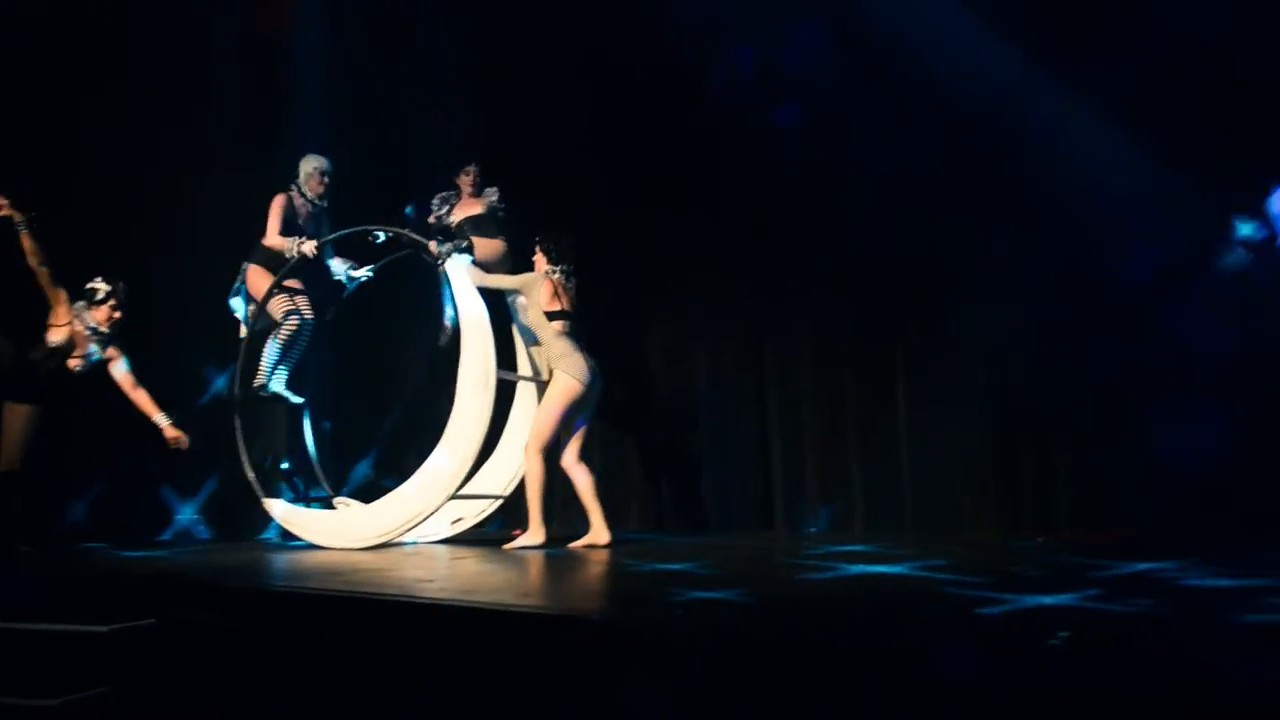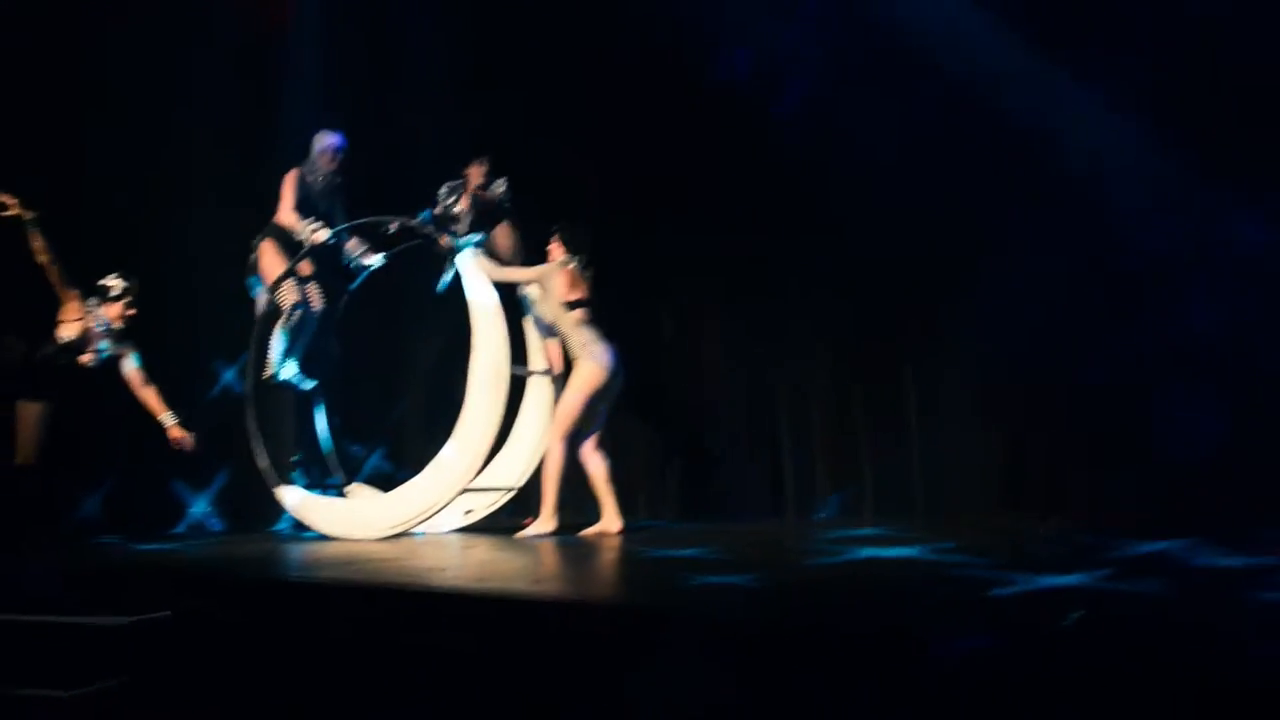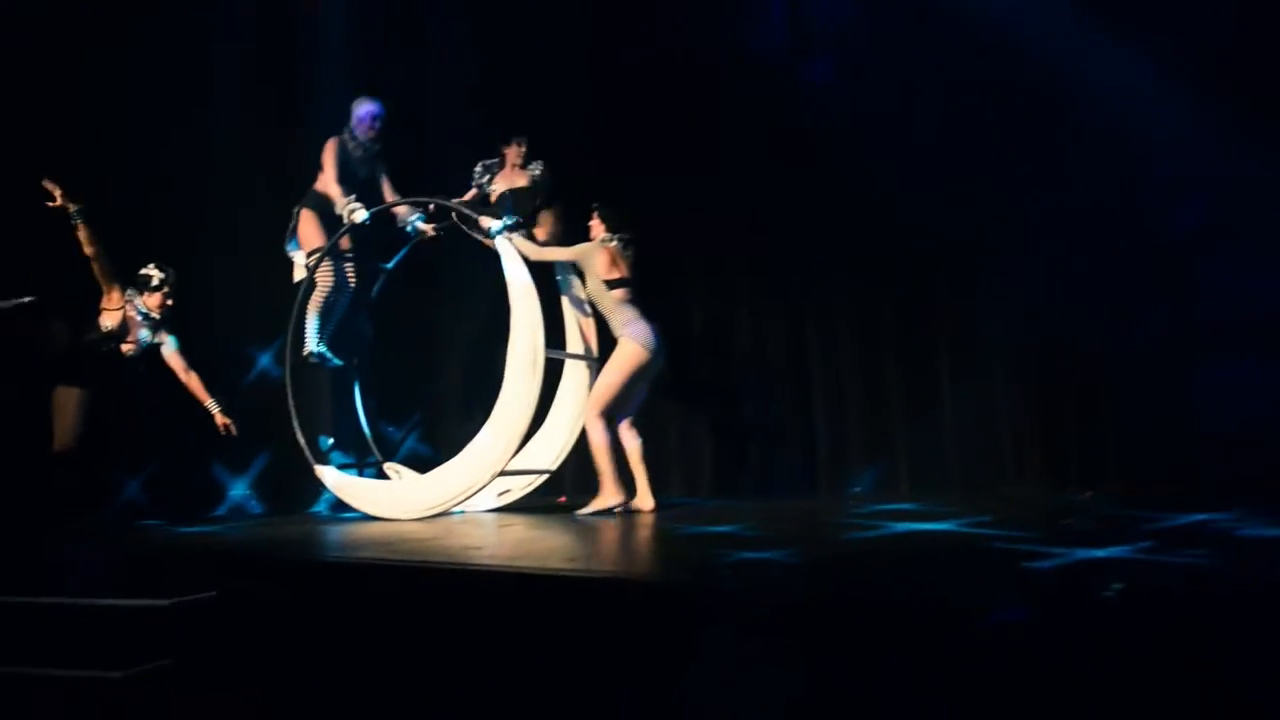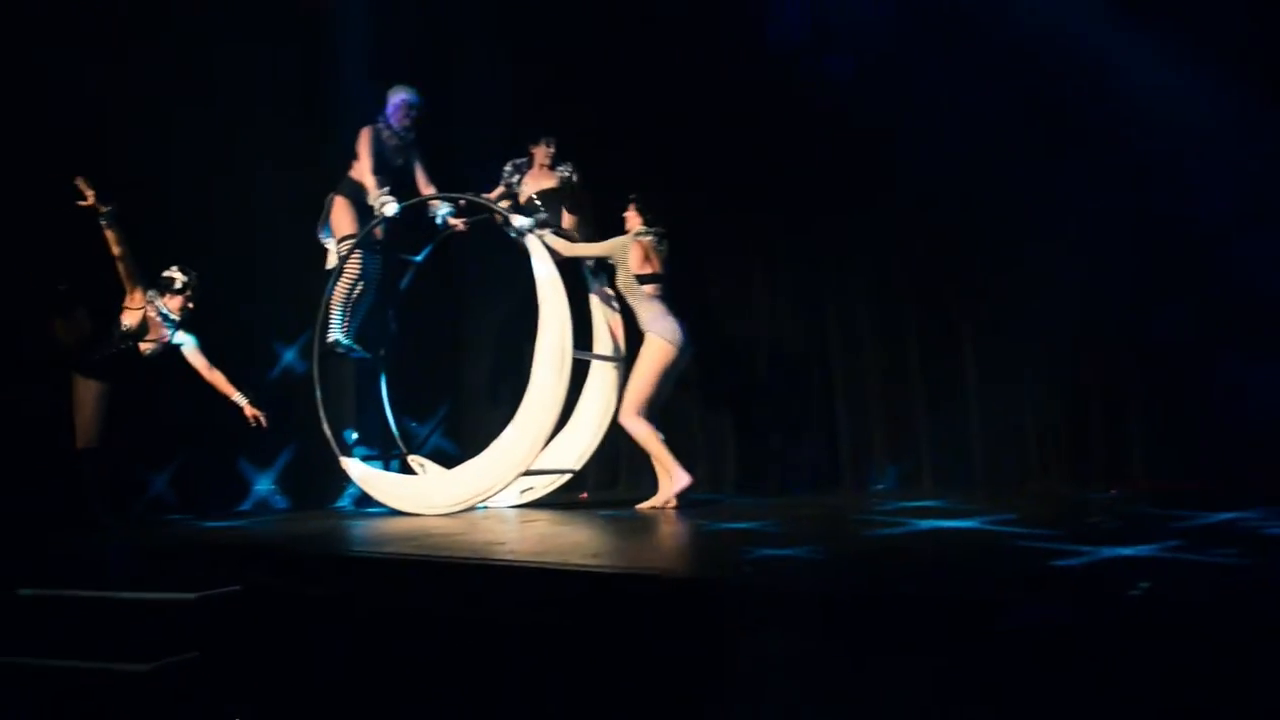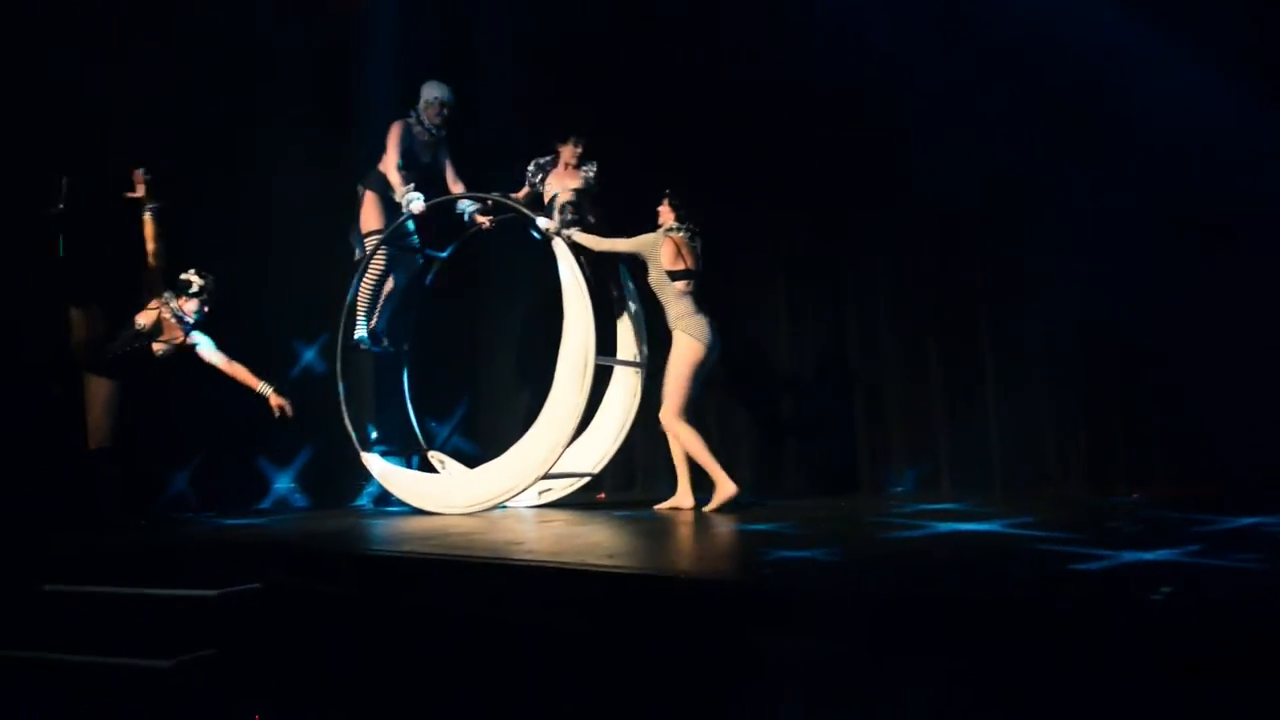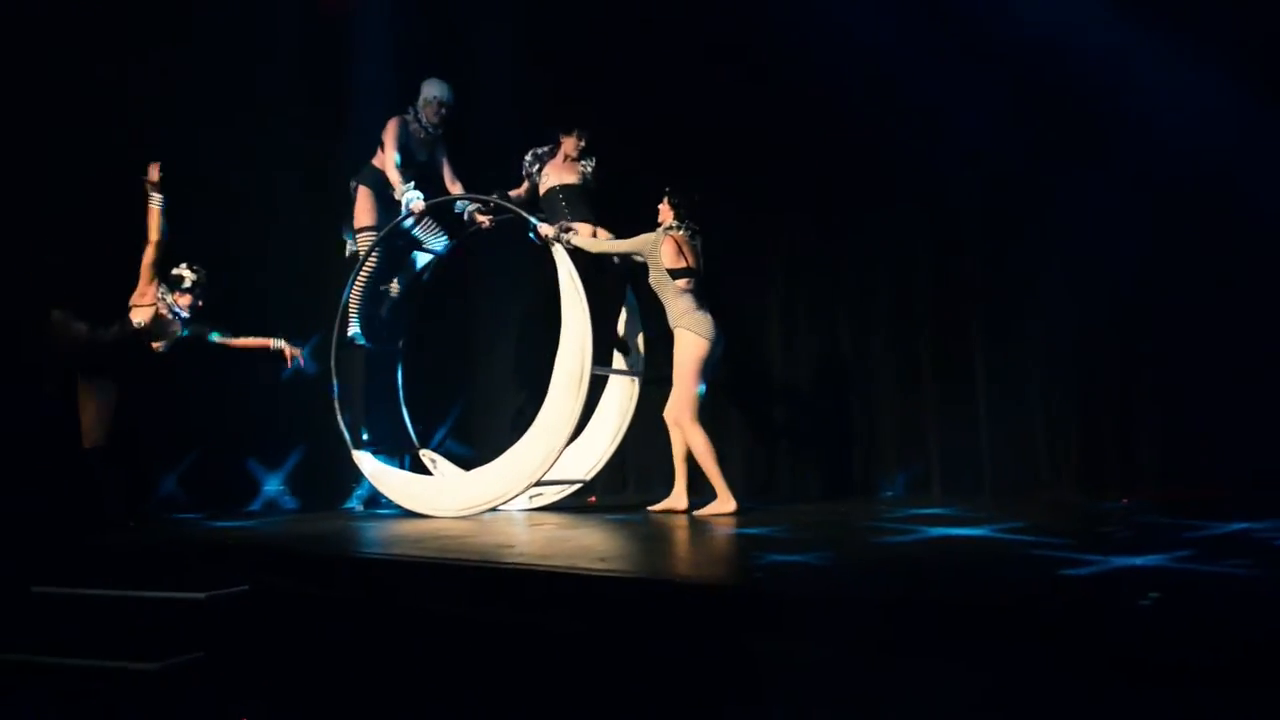
dt=0.2s
person 1, frame 1
left shoulder: (539, 281)
right shoulder: (563, 284)
left elbow: (483, 280)
left hip: (571, 372)
right hip: (583, 373)
left knee: (533, 449)
right knee: (570, 458)
left ankle: (536, 530)
right ankle: (600, 530)
person 1, frame 2
left shoulder: (552, 272)
right shoulder: (578, 274)
left elbow: (497, 274)
left hip: (593, 360)
right hip: (603, 361)
left knee: (557, 437)
right knee: (588, 444)
left ankle: (547, 517)
right ankle: (611, 517)
person 1, frame 3
left shoulder: (593, 251)
right shoulder: (618, 252)
left elbow: (537, 254)
left wrist: (503, 231)
left hip: (634, 339)
right hip: (644, 339)
left knee: (592, 412)
right knee: (623, 421)
left ankle: (610, 491)
right ankle: (643, 495)
person 1, frame 4
left shoulder: (627, 245)
right shoulder: (653, 246)
left elbow: (569, 250)
left wrist: (535, 230)
left hip: (661, 335)
right hip: (668, 334)
left knee: (629, 415)
right knee: (640, 415)
left ankle: (676, 474)
right ankle: (665, 491)
person 1, frame 5
left shoulder: (657, 241)
right shoulder: (686, 242)
left elbow: (602, 245)
left wrist: (561, 231)
left hip: (688, 332)
right hip: (694, 330)
left knee: (673, 418)
right knee: (669, 415)
left ankle: (723, 483)
right ankle: (683, 492)
person 1, frame 6
left shoulder: (658, 240)
right shoulder: (687, 241)
left elbow: (601, 248)
right elbow: (639, 254)
left wrist: (560, 235)
left hip: (692, 330)
right hip: (700, 329)
left knee: (685, 418)
right knee: (674, 414)
left ankle: (724, 497)
right ankle: (680, 493)
person 2, frame 1
left shoulder: (109, 352)
right shoulder: (64, 311)
left elbow: (134, 390)
right elbow: (39, 266)
left wrist: (165, 424)
left hip: (27, 396)
person 2, frame 2
left shoulder: (120, 348)
right shoulder: (75, 309)
left elbow: (143, 387)
right elbow: (49, 264)
left wrist: (171, 423)
right wrist: (30, 220)
left hip: (39, 393)
right hip: (23, 370)
left knee: (25, 461)
person 2, frame 3
left shoulder: (160, 336)
right shoulder: (115, 298)
left elbow: (186, 373)
right elbow: (93, 256)
left wrist: (214, 409)
right wrist: (73, 212)
left hip: (78, 380)
right hip: (60, 354)
left knee: (64, 448)
person 2, frame 4
left shoulder: (179, 337)
right shoulder: (139, 300)
left elbow: (208, 370)
right elbow: (121, 257)
left wrist: (243, 402)
right wrist: (103, 213)
left hip: (96, 374)
right hip: (83, 353)
left knee: (87, 444)
person 2, frame 5
left shoulder: (193, 337)
right shoulder: (156, 301)
left elbow: (230, 365)
left wrist: (269, 392)
right wrist: (149, 207)
left hip: (107, 371)
right hip: (98, 350)
left knee: (101, 445)
person 2, frame 6
left shoulder: (191, 327)
right shoulder: (150, 295)
left elbow: (234, 340)
right elbow: (154, 243)
left wrist: (278, 344)
right wrist: (156, 193)
left hip: (103, 375)
right hip: (85, 346)
left knee: (96, 445)
person 3, frame 1
left shoulder: (320, 211)
right shoulder: (284, 200)
left elbow: (325, 252)
right elbow: (273, 238)
left wrist: (349, 271)
right wrist: (299, 246)
right hip: (260, 267)
left knee: (307, 322)
right knee: (291, 319)
left ankle: (277, 383)
right ankle: (262, 380)
person 3, frame 2
left shoulder: (333, 188)
right shoulder: (296, 176)
left elbow: (340, 230)
right elbow: (287, 215)
left wrist: (363, 256)
right wrist: (312, 231)
left hip: (299, 251)
right hip: (275, 243)
left knee: (316, 307)
right knee: (295, 305)
left ankle: (288, 368)
right ankle: (272, 369)
person 3, frame 3
left shoulder: (373, 156)
right shoulder: (336, 144)
left elbow: (390, 196)
right elbow: (332, 183)
left wrist: (415, 220)
right wrist: (350, 209)
left hip: (339, 220)
right hip: (314, 211)
left knee: (347, 286)
right knee: (327, 281)
left ankle: (321, 345)
right ankle: (310, 345)
person 3, frame 4
left shoulder: (408, 145)
right shoulder: (371, 133)
left elbow: (425, 185)
right elbow: (367, 172)
left wrist: (446, 213)
right wrist: (381, 201)
left hip: (373, 209)
right hip: (349, 198)
left knee: (371, 277)
right knee: (354, 268)
left ankle: (349, 336)
right ankle: (334, 332)
person 3, frame 5
left shoulder: (438, 141)
right shoulder: (402, 128)
left elbow: (453, 182)
right elbow: (392, 168)
left wrist: (473, 211)
right wrist: (407, 197)
left hip: (401, 203)
right hip: (377, 193)
left knee: (408, 266)
right knee: (379, 263)
left ankle: (376, 327)
right ankle: (359, 330)
person 3, frame 6
left shoulder: (435, 139)
right shoulder: (398, 124)
left elbow: (451, 181)
right elbow: (391, 164)
left wrist: (472, 210)
right wrist: (408, 196)
left hip: (398, 198)
right hip: (372, 187)
left knee: (440, 243)
right knee: (371, 258)
left ankle: (396, 293)
right ankle: (354, 327)
